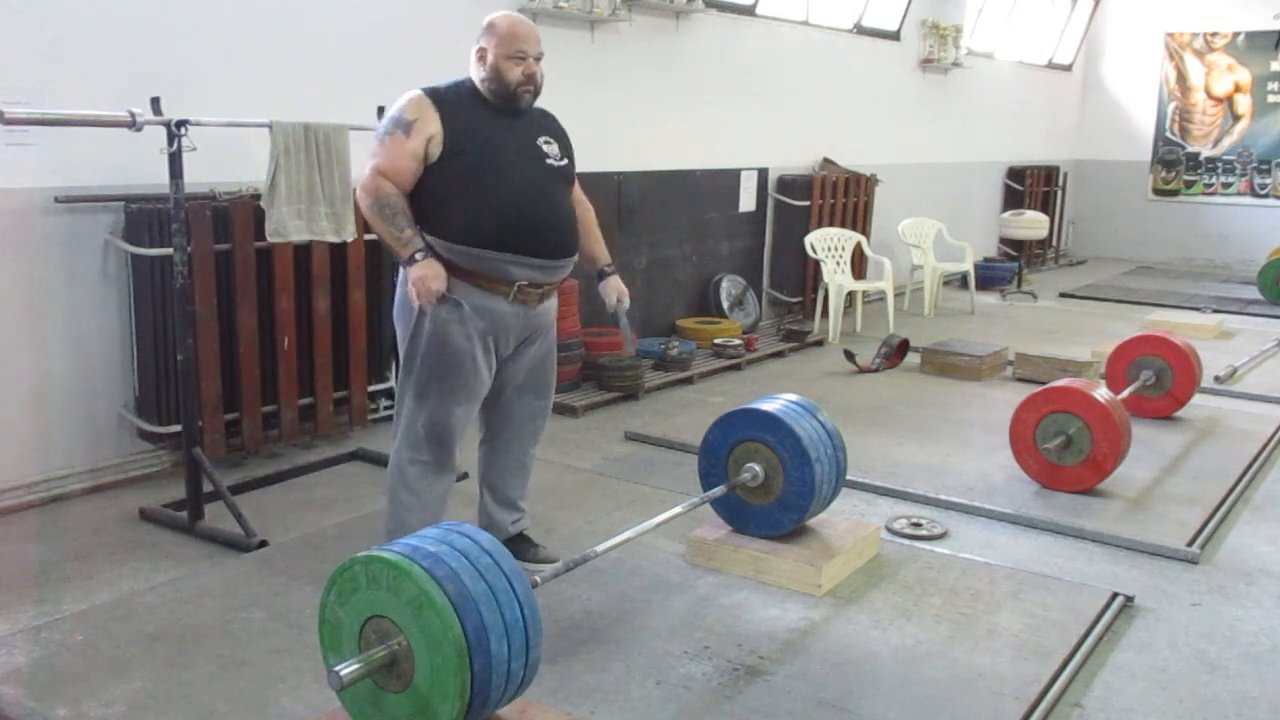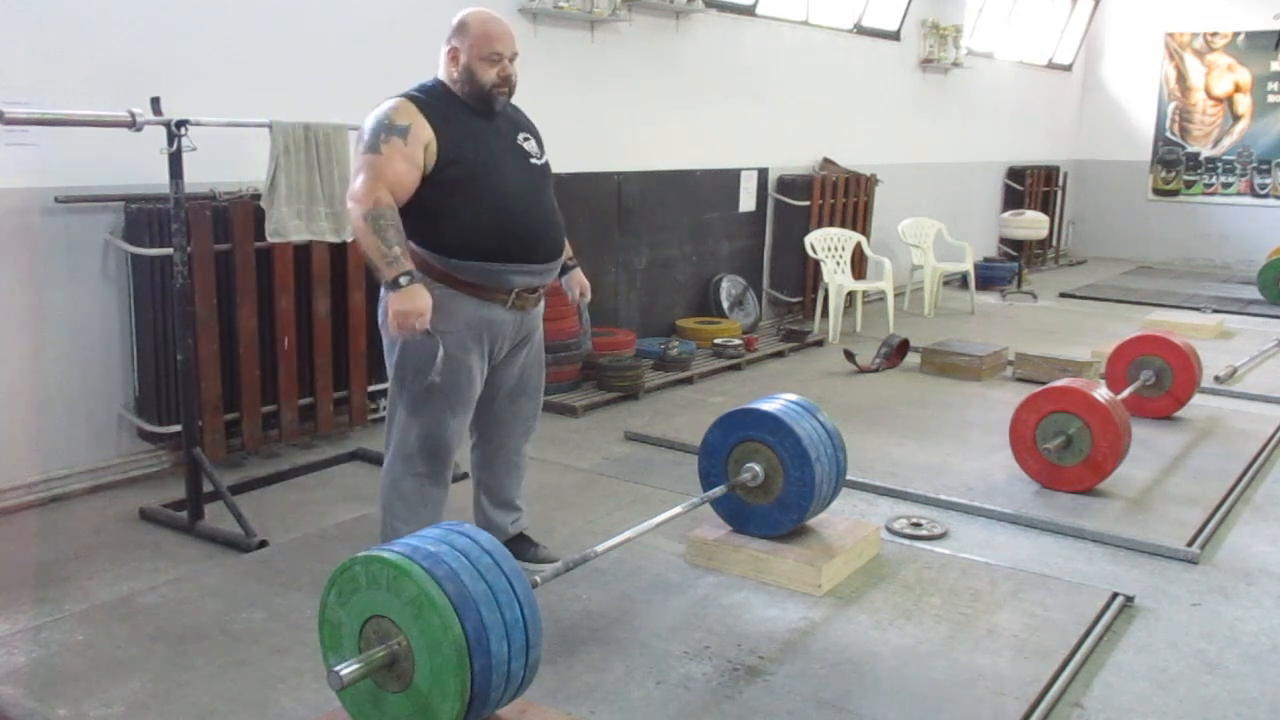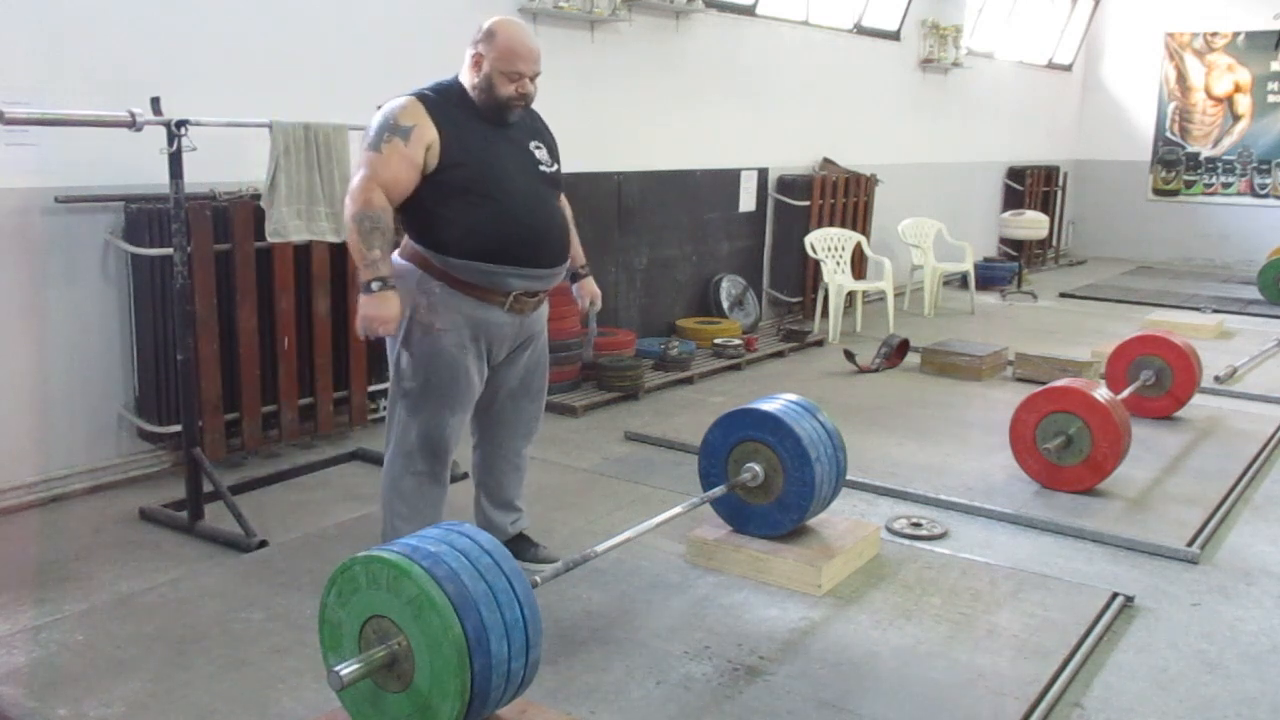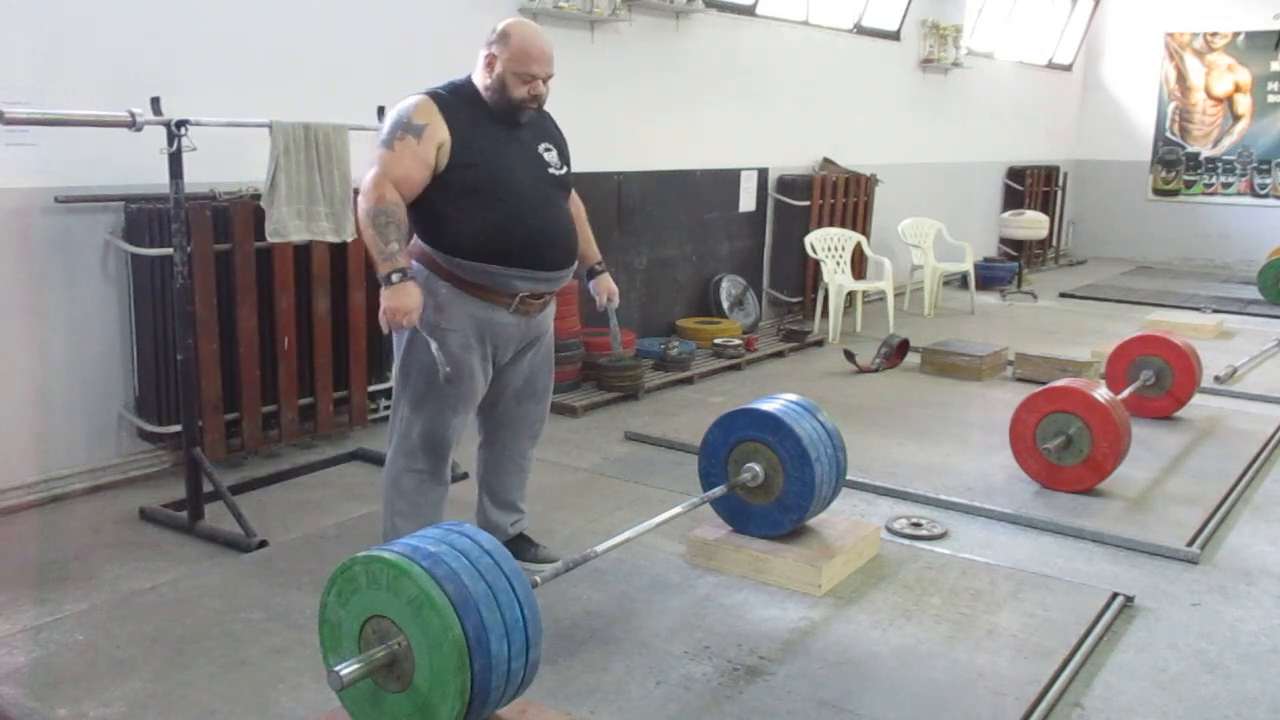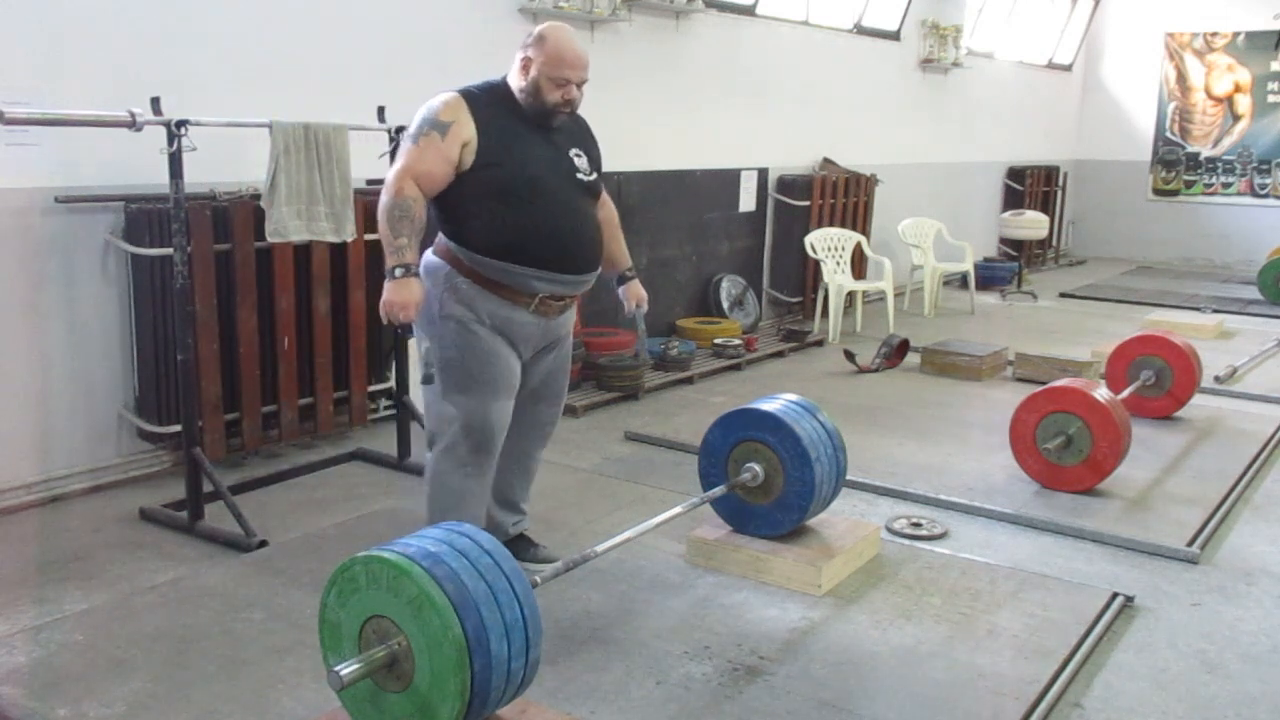
dt=0.5s
person 1, frame 1
left shoulder: (546, 126)
right shoulder: (429, 111)
left elbow: (573, 204)
right elbow: (376, 186)
left wrist: (604, 270)
right wrist: (416, 258)
left hip: (534, 307)
right hip: (456, 301)
left knee: (518, 429)
right knee: (432, 435)
left ankle: (504, 532)
person 1, frame 2
left shoulder: (515, 119)
right shoulder: (409, 119)
right elbow: (370, 201)
left wrist: (566, 263)
right wrist: (402, 282)
left hip: (522, 309)
right hip: (448, 309)
left knee: (509, 433)
right knee: (427, 444)
left ankle: (504, 533)
person 1, frame 3
left shoulder: (532, 125)
right shoulder: (418, 118)
left elbow: (553, 203)
right elbow: (368, 197)
left wrist: (579, 271)
right wrist: (377, 285)
left hip: (526, 311)
right hip: (448, 307)
left knee: (510, 433)
right knee: (426, 441)
left ankle: (503, 533)
person 1, frame 4
left shoulder: (543, 125)
right shoulder: (430, 117)
left elbow: (566, 202)
right elbow: (380, 193)
left wrist: (595, 267)
right wrist: (397, 278)
left hip: (532, 312)
right hip: (455, 307)
left knee: (516, 433)
right knee: (427, 440)
left ankle: (504, 532)
person 1, frame 5
left shoulder: (577, 132)
right shoulder: (461, 116)
left elbow: (599, 208)
right elbow: (404, 187)
left wrist: (625, 275)
right wrist: (401, 270)
left hip: (552, 314)
right hip: (473, 306)
left knee: (527, 435)
right knee: (471, 441)
left ankle: (507, 530)
